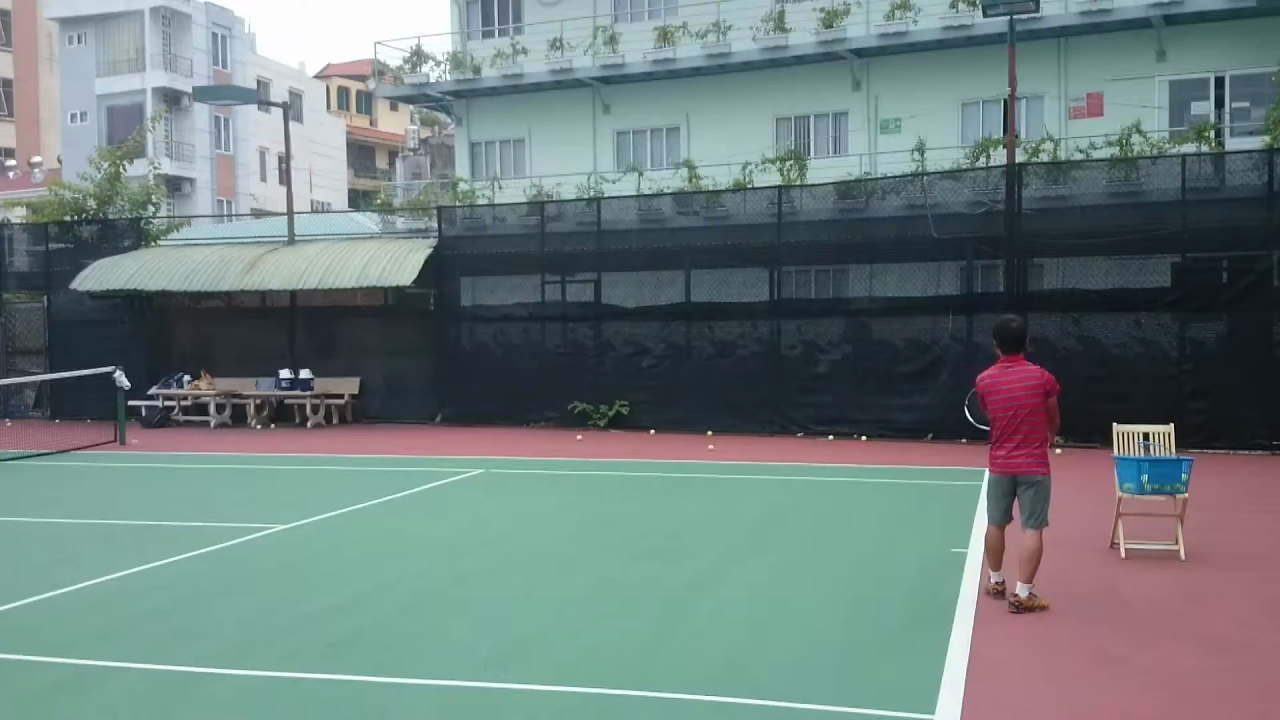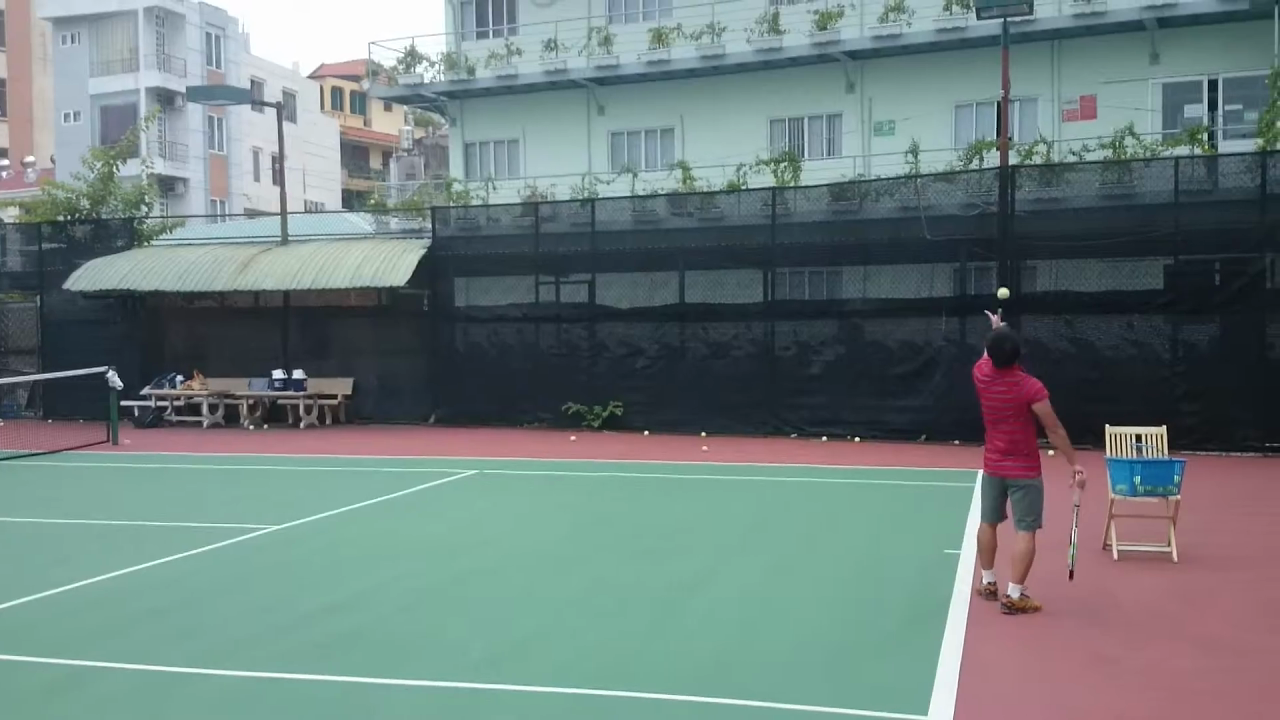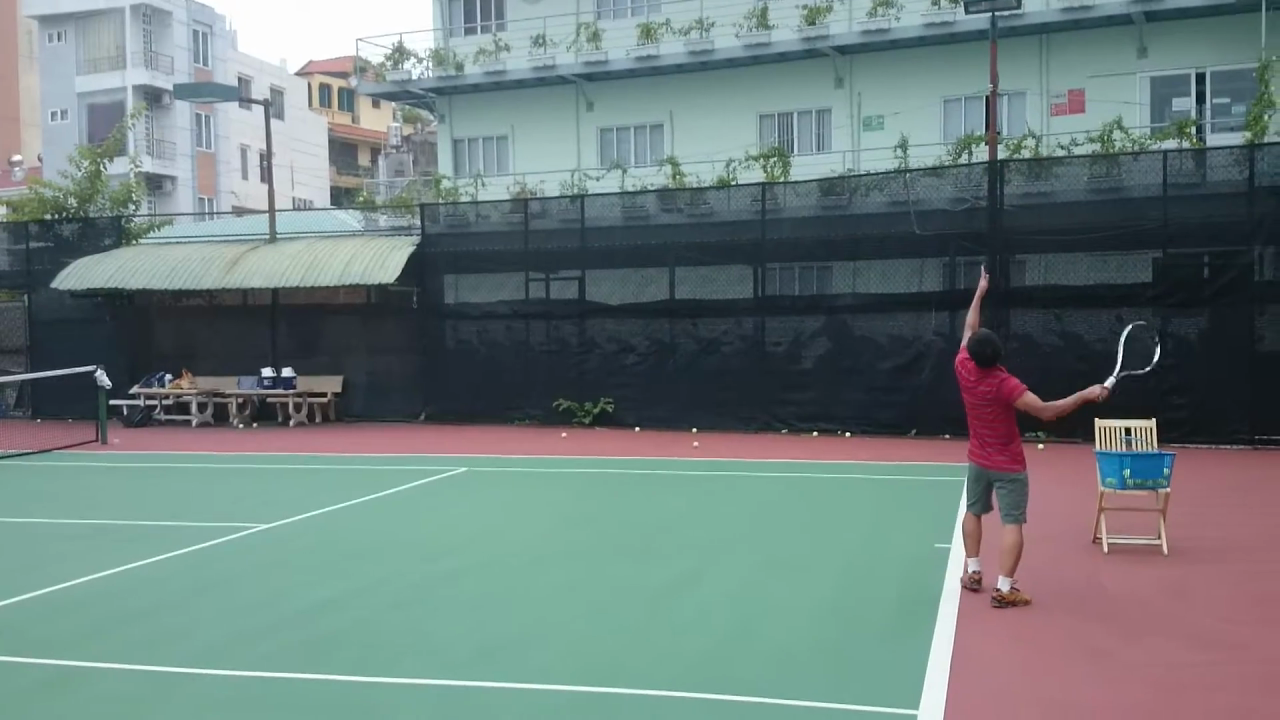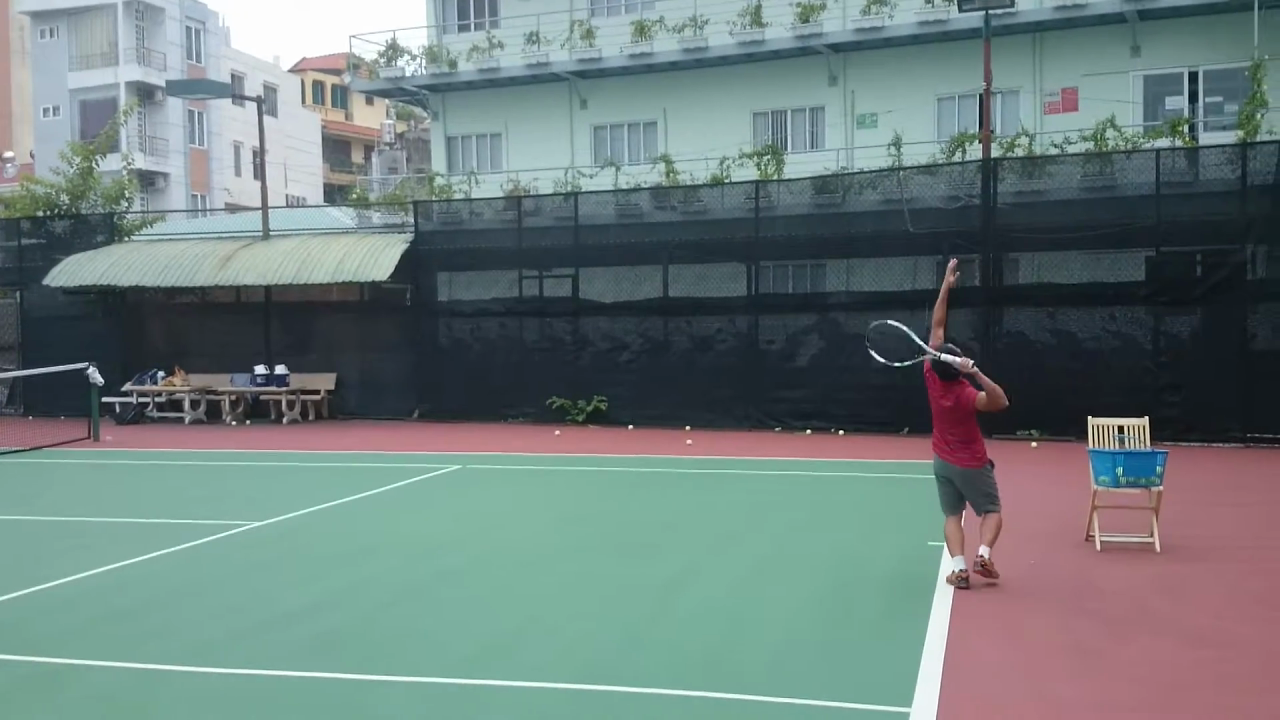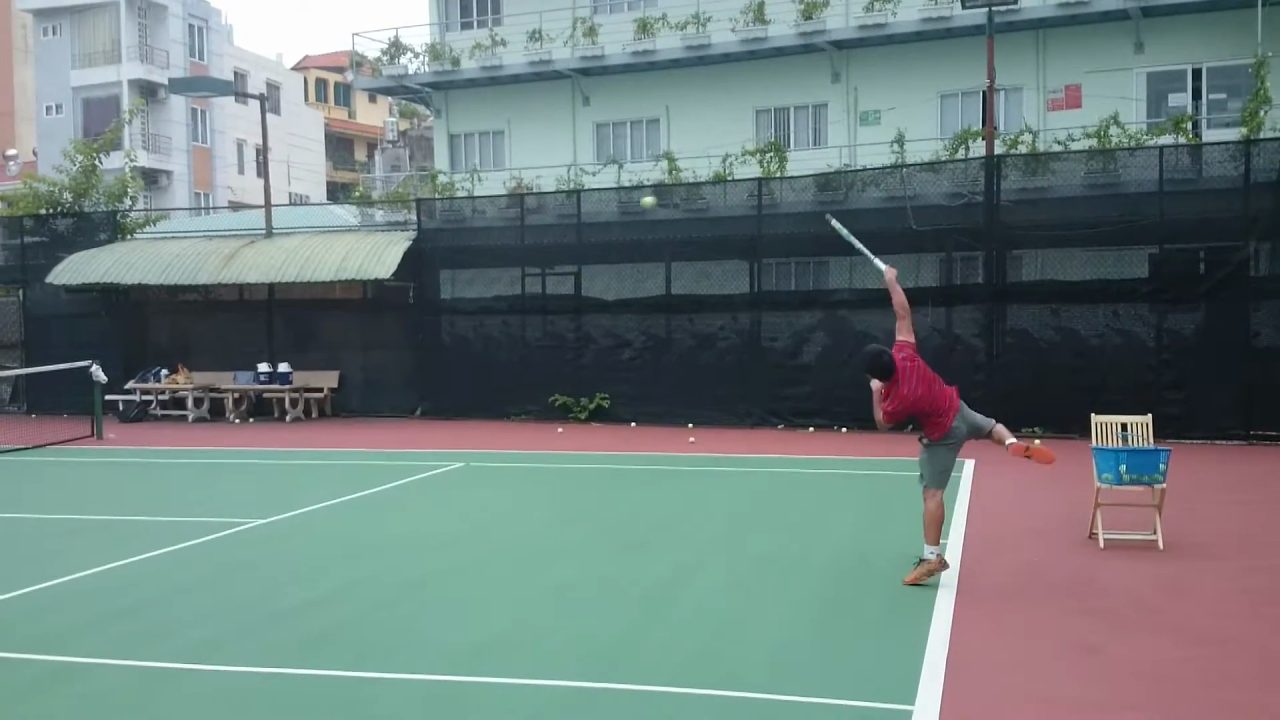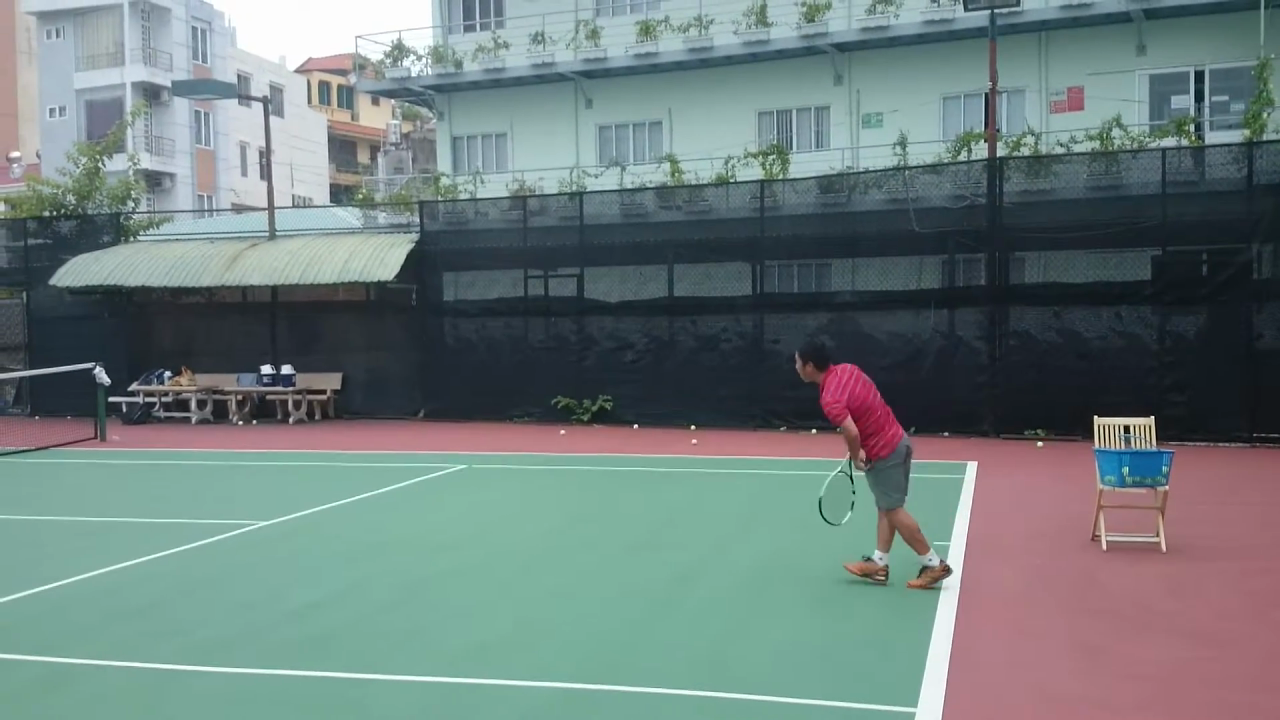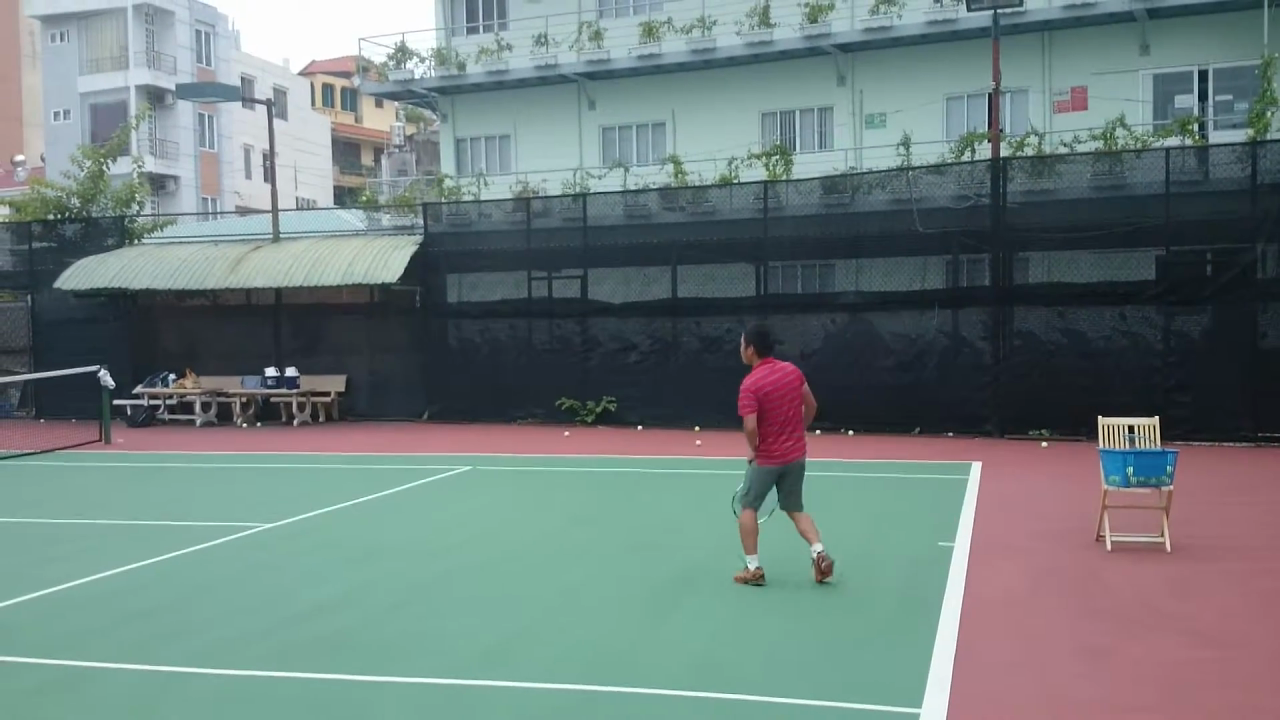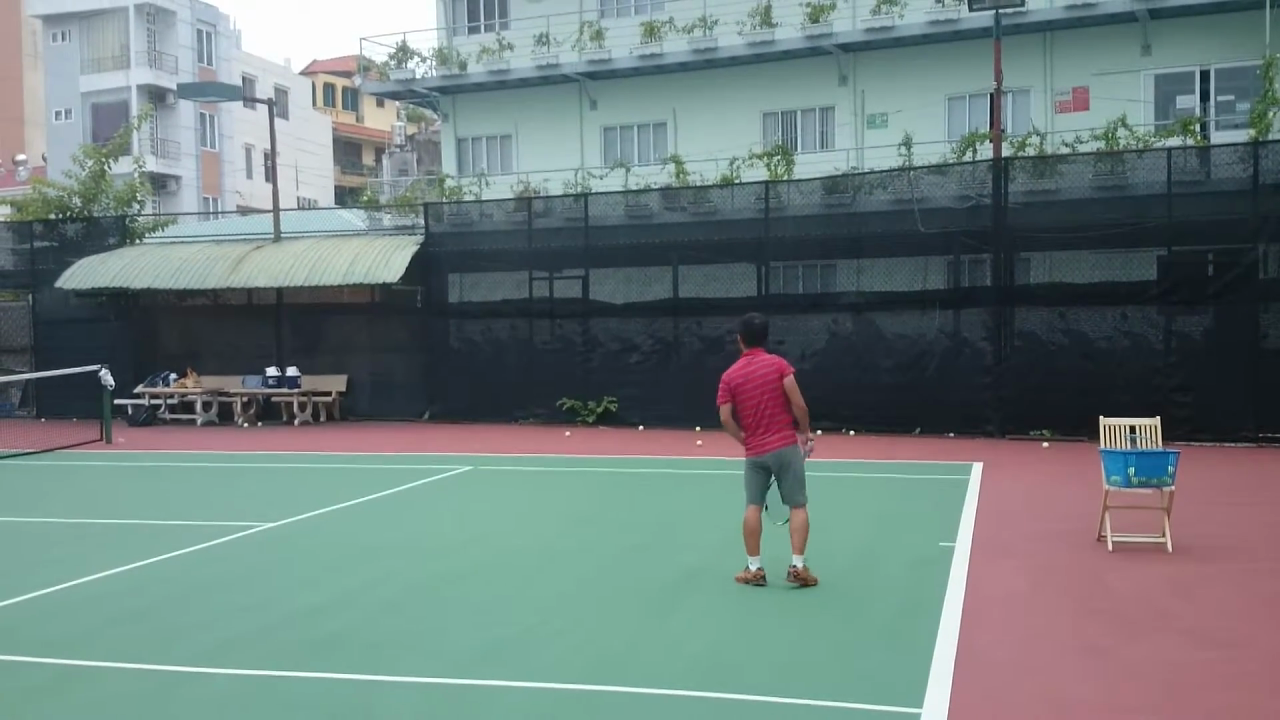
dt=0.5s
person 1, frame 1
left shoulder: (984, 380)
right shoulder: (1042, 378)
right elbow: (1053, 424)
left hip: (1000, 466)
right hip: (1034, 467)
left knee: (996, 524)
right knee: (1032, 529)
left ankle: (995, 583)
right ankle: (1022, 595)
person 1, frame 2
left shoulder: (981, 375)
right shoulder: (1030, 387)
left elbow: (988, 356)
right elbow: (1054, 431)
left wrist: (995, 329)
right wrist: (1074, 464)
left hip: (992, 467)
right hip: (1024, 471)
left knee: (988, 523)
right knee: (1025, 530)
left ankle: (988, 582)
right ankle: (1014, 595)
person 1, frame 3
left shoulder: (963, 370)
right shoulder: (1006, 386)
left elbow: (969, 329)
right elbow: (1047, 411)
left wrist: (980, 292)
right wrist: (1087, 394)
left hip: (978, 462)
right hip: (1009, 466)
left knee: (973, 513)
right knee: (1012, 523)
left ankle: (973, 572)
right ankle: (1004, 588)
person 1, frame 4
left shoulder: (932, 375)
right shoulder: (966, 396)
left elbow: (937, 327)
right elbow: (1001, 403)
left wrist: (946, 286)
right wrist: (977, 374)
left hip: (943, 462)
right hip: (972, 465)
left knee: (952, 516)
right knee: (991, 512)
left ankle: (959, 568)
right ankle: (983, 555)
person 1, frame 5
left shoulder: (894, 404)
right shoulder: (905, 359)
left elbow: (882, 424)
right elbow: (904, 317)
left wrist: (876, 395)
right wrist: (893, 283)
left hip: (941, 437)
right hip: (959, 411)
left knee: (931, 494)
right knee: (990, 427)
left ankle: (932, 557)
right ankle: (1014, 444)
person 1, frame 6
left shoulder: (830, 399)
right shoulder: (848, 370)
left elbow: (852, 433)
right elbow: (872, 393)
left wrist: (855, 456)
left hip: (884, 452)
right hip: (898, 439)
left knee: (894, 511)
right knee: (889, 506)
left ankle: (934, 564)
right ankle: (878, 563)
person 1, frame 7
left shoulder: (749, 385)
right shoulder: (793, 371)
left elbow: (750, 428)
right elbow: (811, 406)
left wrist: (753, 450)
left hip: (767, 460)
right hip: (796, 456)
left knee: (747, 508)
right knee: (795, 510)
left ankle: (753, 568)
right ankle: (819, 553)
person 1, frame 8
left shoulder: (730, 375)
right shoulder: (779, 364)
left elbow: (726, 418)
right elbow: (798, 405)
left wrist: (744, 440)
right wrist: (805, 431)
left hip: (755, 452)
right hip: (785, 447)
left knee: (753, 508)
right knee: (798, 506)
left ankle: (754, 569)
right ankle: (798, 566)
